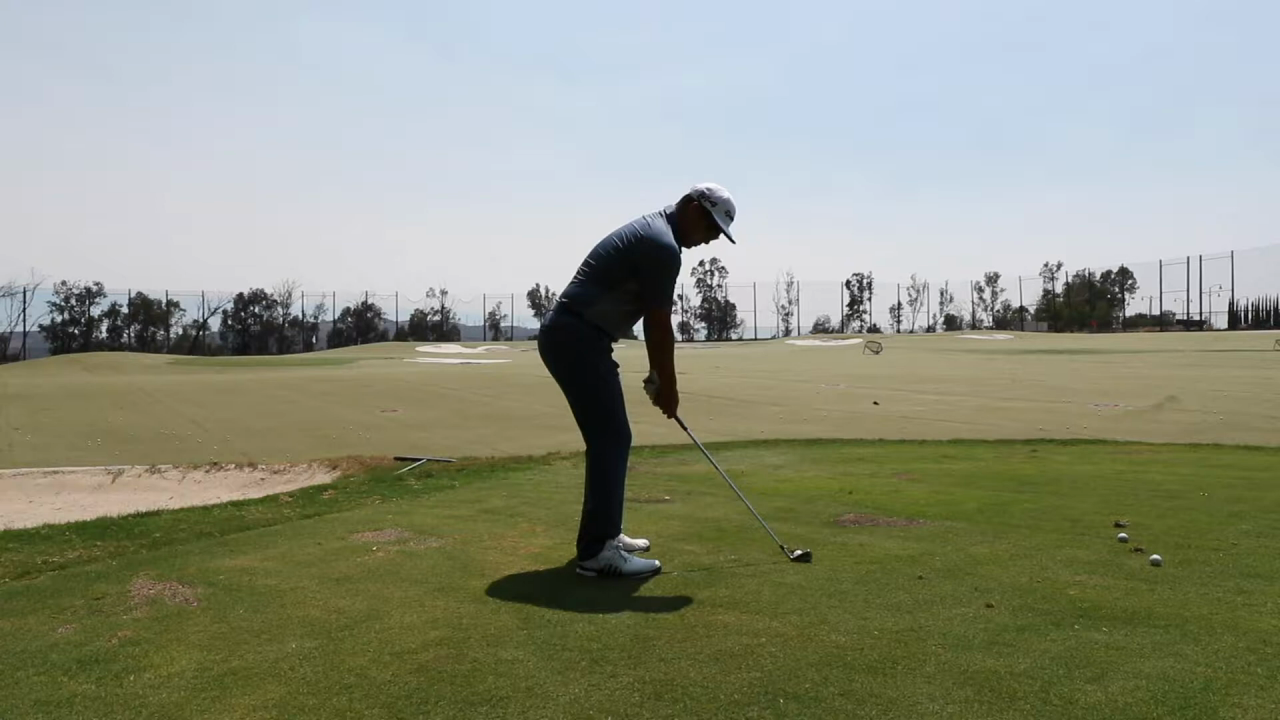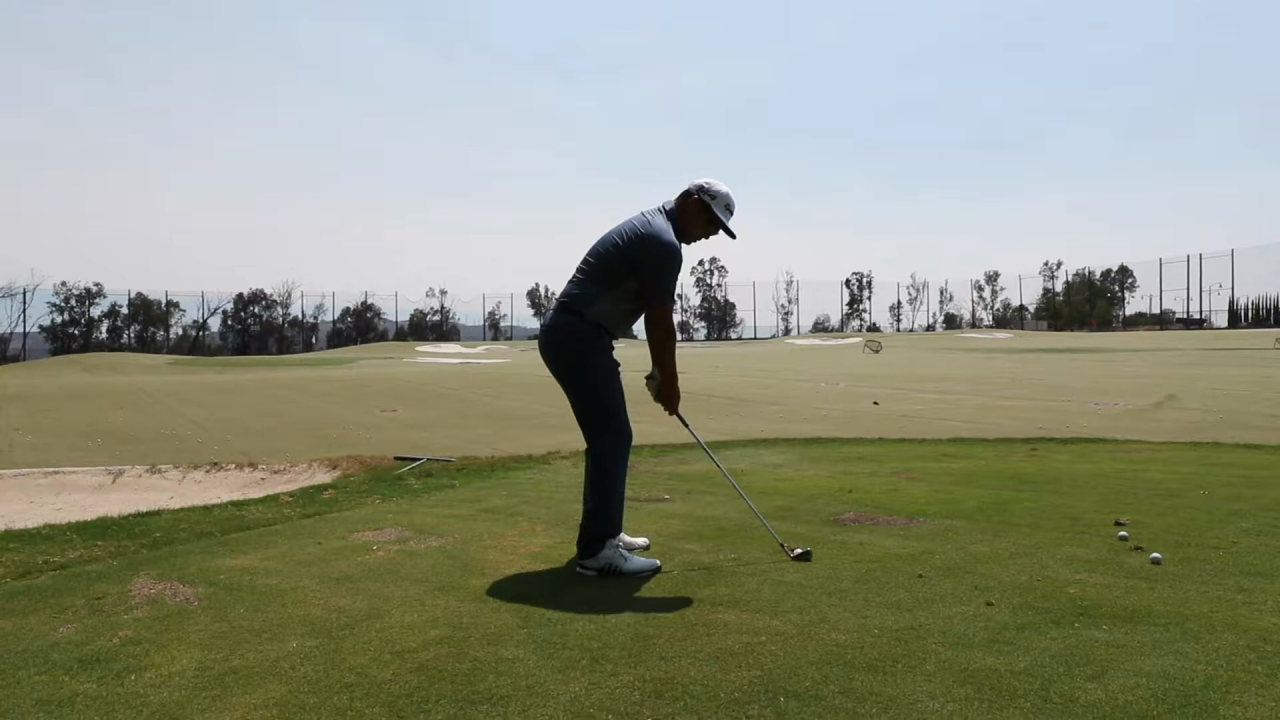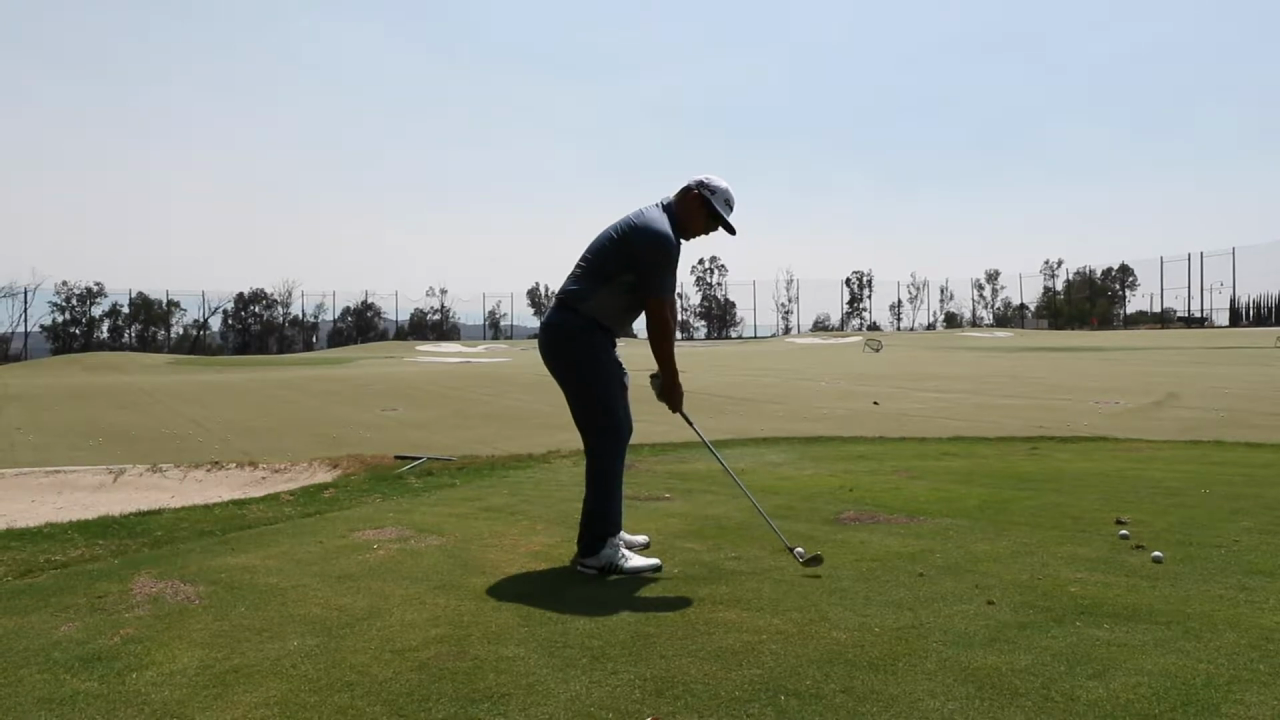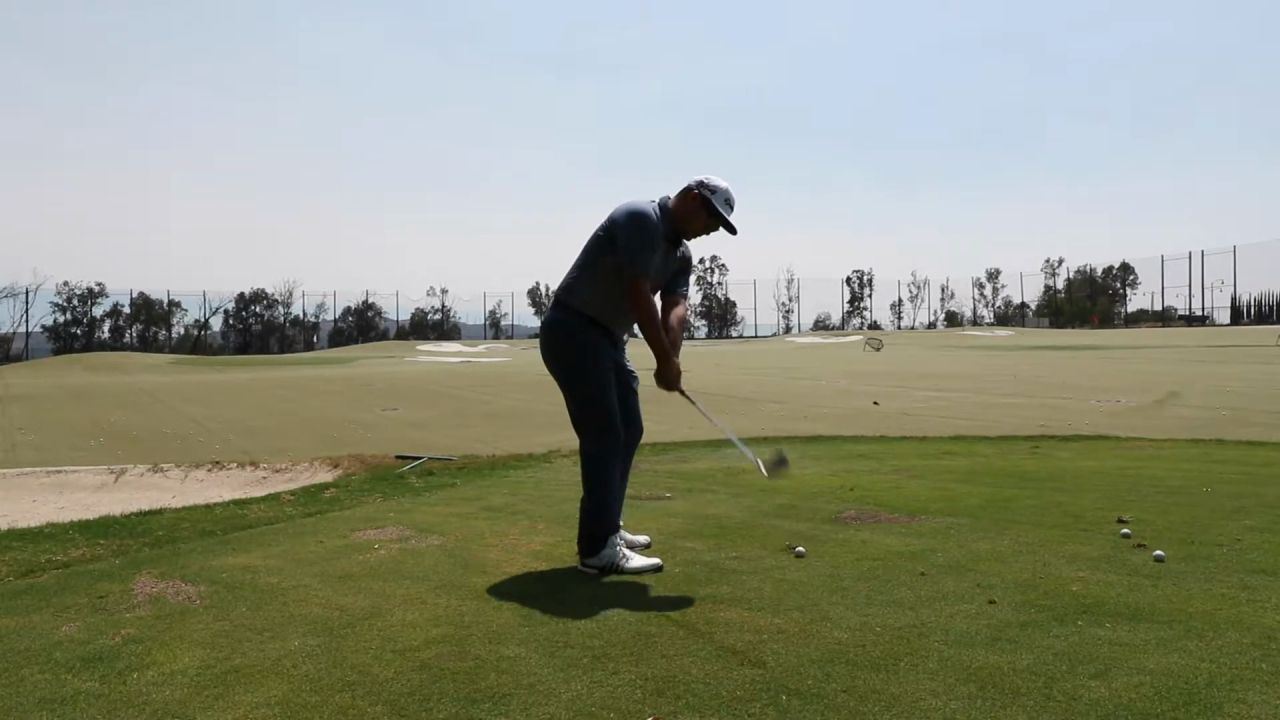
dt=0.5s
person 1, frame 1
left shoulder: (654, 233)
right shoulder: (663, 246)
left elbow: (654, 320)
right elbow: (659, 326)
left wrist: (656, 376)
right wrist: (668, 386)
left hip: (573, 336)
right hip: (576, 339)
left knee: (609, 437)
right knee: (611, 439)
left ankle: (602, 533)
right ankle: (596, 551)
person 1, frame 2
left shoulder: (651, 228)
right shoulder: (663, 243)
left elbow: (655, 317)
right elbow: (661, 323)
left wrist: (658, 372)
right wrist: (670, 383)
left hip: (574, 335)
right hip: (577, 339)
left knee: (608, 436)
right knee: (612, 438)
left ankle: (602, 532)
right ankle: (597, 550)
person 1, frame 3
left shoulder: (660, 232)
right shoulder: (656, 234)
left elbow: (667, 310)
right elbow: (657, 317)
left wrist: (665, 372)
right wrist: (671, 379)
left hip: (587, 336)
right hip: (574, 335)
left knee: (614, 432)
right knee: (608, 436)
left ankle: (603, 530)
right ankle: (597, 549)
person 1, frame 4
left shoulder: (681, 254)
right shoulder: (640, 217)
left elbow: (676, 308)
right elbow: (638, 293)
left wrist: (670, 359)
right wrist: (664, 358)
left hip: (608, 337)
right hip: (572, 332)
left knee: (626, 432)
right knee: (603, 434)
left ankle: (606, 528)
right ankle: (598, 548)
